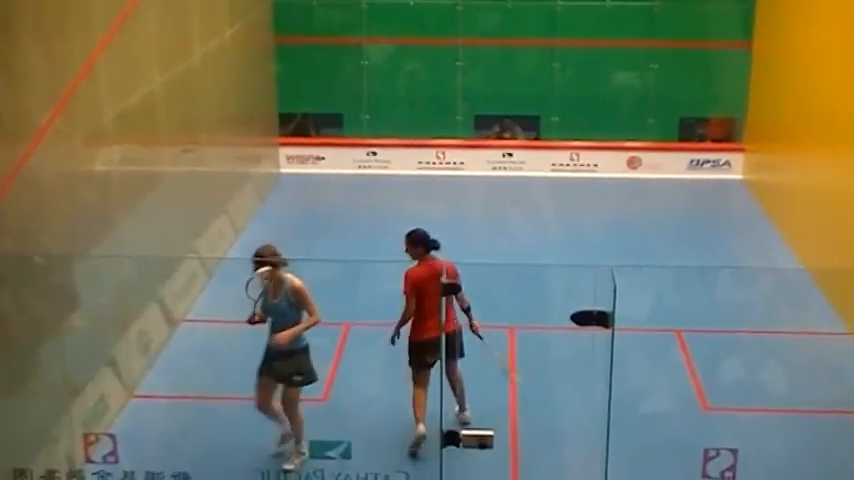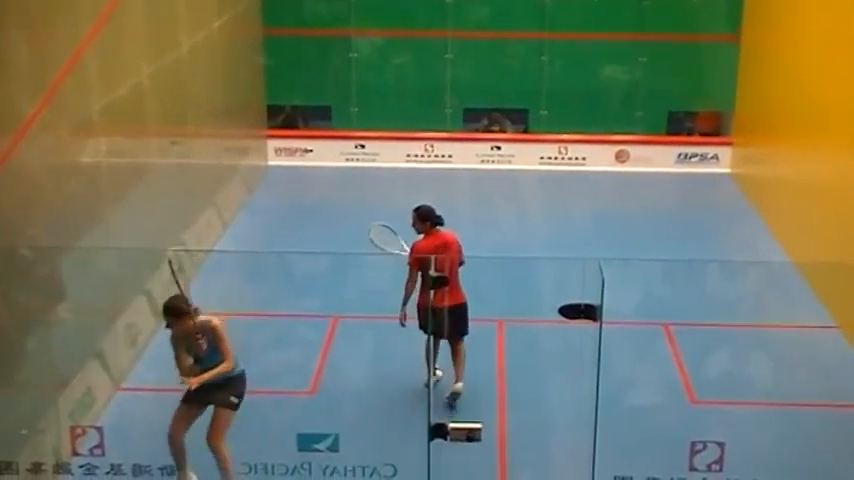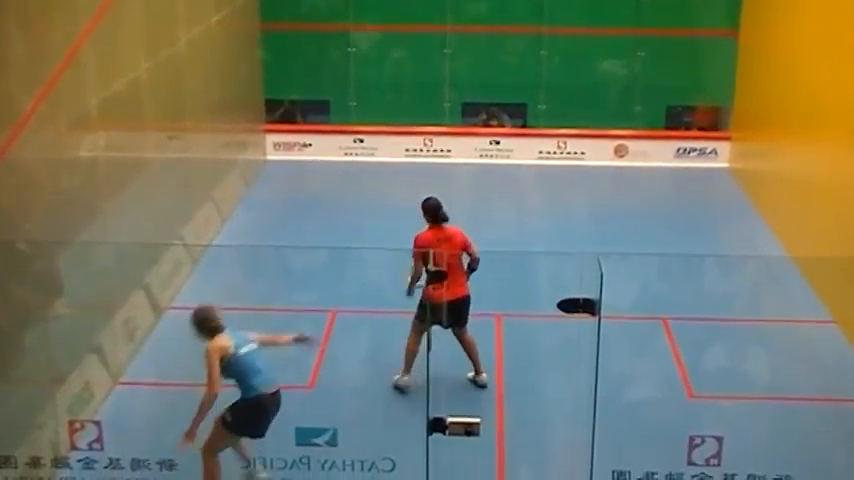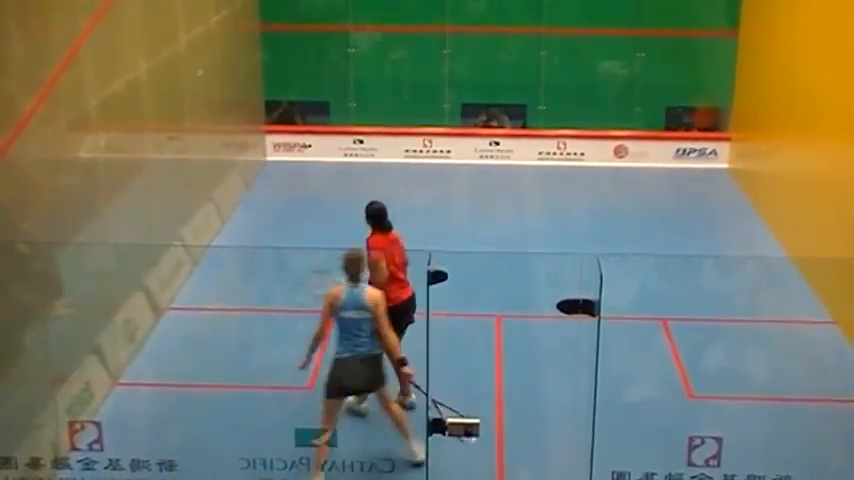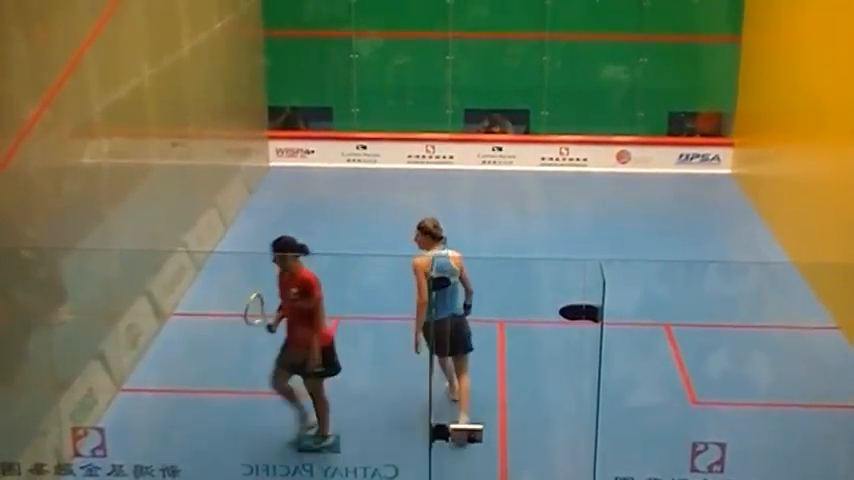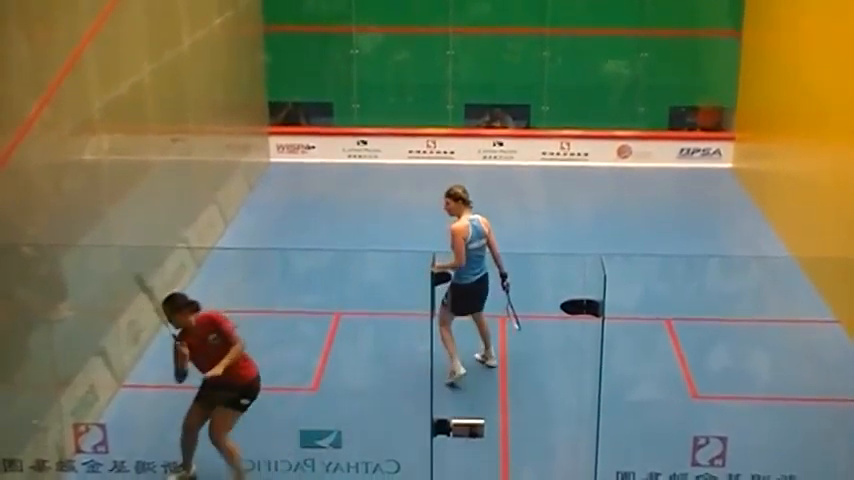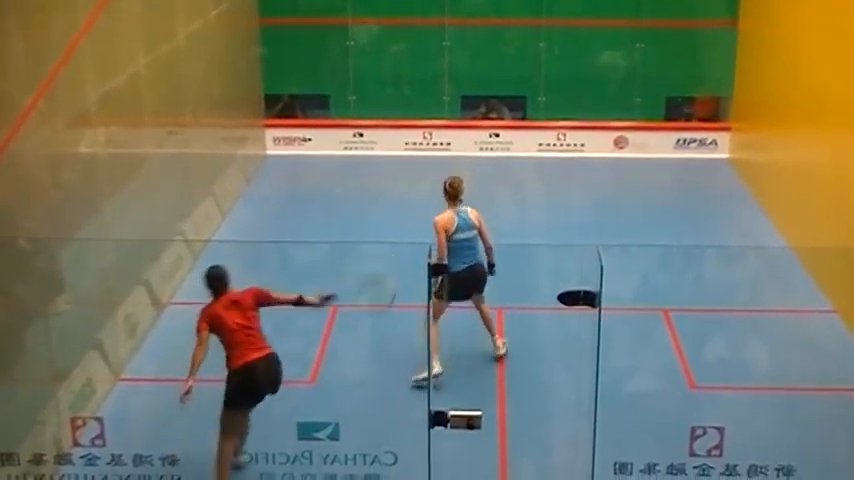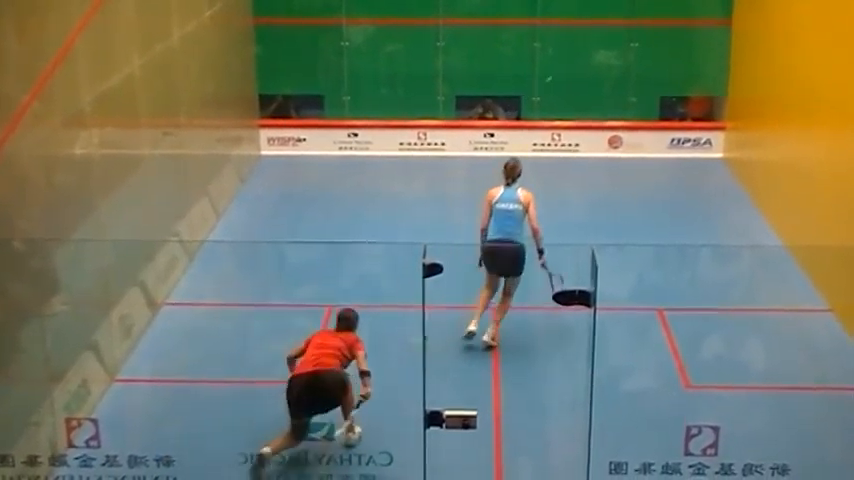
dt=0.5s
person 1, frame 1
left shoulder: (412, 274)
right shoulder: (448, 267)
left elbow: (410, 310)
right elbow: (460, 297)
left wrist: (397, 328)
right wrist: (471, 319)
left hip: (423, 336)
right hip: (450, 330)
left knee: (420, 385)
right knee: (453, 372)
left ankle: (420, 427)
right ankle: (463, 412)
person 1, frame 2
left shoulder: (418, 248)
right shoulder: (452, 238)
left elbow: (412, 282)
right elbow: (461, 261)
left wrist: (403, 307)
left hip: (431, 304)
right hip: (456, 302)
left knee: (433, 339)
right knee: (457, 345)
left ankle: (432, 374)
right ankle: (458, 383)
person 1, frame 3
left shoulder: (421, 239)
right shoulder: (458, 233)
left elbow: (417, 273)
right elbow: (475, 258)
left wrist: (410, 287)
right wrist: (466, 275)
left hip: (434, 298)
right hip: (460, 295)
left knee: (416, 333)
right knee: (462, 334)
left ankle: (404, 376)
right ankle: (480, 374)
person 1, frame 4
left shoulder: (374, 241)
right shoulder: (393, 236)
left elbow: (382, 276)
left hip: (392, 304)
right hip: (406, 298)
left ankle: (360, 401)
right ankle: (406, 396)
person 1, frame 5
left shoulder: (307, 279)
right shoulder: (283, 275)
left elbow: (319, 315)
left wrist: (315, 349)
right wrist: (276, 320)
left hip: (314, 344)
right hip: (294, 341)
left knee: (314, 390)
right knee: (278, 383)
left ankle: (324, 434)
right ankle: (307, 419)
person 1, frame 6
left shoulder: (213, 320)
right shoulder: (182, 341)
left elbow: (238, 345)
right elbow: (180, 377)
left wrist: (220, 366)
right wrist: (182, 361)
left hip: (244, 380)
right hip: (217, 382)
left knee: (217, 435)
right knee: (189, 427)
person 1, frame 7
left shoulder: (208, 313)
right shoulder: (250, 295)
left elbow: (201, 347)
right elbow: (287, 299)
left wrist: (190, 379)
right wrist: (315, 301)
left hip: (244, 371)
right hip: (268, 360)
left knee: (228, 431)
right knee: (240, 412)
right ankle: (235, 453)
person 1, frame 8
left shoulder: (318, 335)
right shoulder: (353, 340)
left elbow: (292, 356)
right elbow: (361, 361)
left wrist: (295, 374)
right wrist: (366, 386)
left hip: (298, 382)
right hip: (329, 378)
left knee: (296, 436)
right knee: (343, 385)
left ankle: (268, 451)
right ankle: (350, 431)
person 2, frame 1
left shoulder: (294, 286)
right shoulder: (267, 284)
left elbow: (315, 317)
left wrist: (291, 333)
right wrist: (257, 317)
left hip: (295, 352)
right hip: (274, 350)
left knee: (289, 406)
right knee: (262, 403)
left ankle: (300, 448)
right ankle: (286, 429)
person 2, frame 2
left shoulder: (212, 325)
right shoulder: (177, 337)
left elbow: (229, 364)
right elbow: (186, 374)
left wrist: (201, 378)
right wrist: (197, 355)
left hip: (231, 381)
right hip: (210, 381)
left knee: (214, 441)
right knee: (174, 435)
person 2, frame 3
left shoulder: (213, 348)
right shoulder: (243, 336)
left elbow: (213, 392)
right elbow: (274, 339)
left wrist: (193, 427)
right wrist: (296, 338)
left hip: (255, 403)
right hip: (272, 398)
left knee: (209, 450)
right knee: (225, 431)
person 2, frame 4
left shoulder: (334, 294)
right shoulder: (376, 295)
left elbow: (321, 332)
right elbow: (386, 333)
left wrist: (308, 357)
right wrist: (401, 363)
left hip: (344, 364)
right hip: (371, 360)
left knee: (328, 423)
right knee: (388, 402)
right ankle: (414, 450)
person 2, frame 5
left shoulder: (420, 262)
right shoulder: (456, 257)
left elbow: (423, 300)
right elbow: (469, 289)
left wrist: (417, 331)
right wrist: (467, 306)
left hip: (434, 323)
right hip: (457, 321)
left knee: (441, 356)
right knee: (462, 373)
left ankle: (452, 390)
right ankle: (463, 419)
person 2, frame 6
left shoulder: (457, 228)
right shoulder: (483, 222)
left elbow: (459, 263)
right elbow: (495, 253)
left wrist: (440, 267)
right wrist: (503, 275)
left hip: (463, 285)
right hip: (482, 281)
left knee: (444, 324)
right knee: (478, 317)
left ankle: (456, 367)
right ankle: (489, 355)
person 2, frame 7
left shoulder: (441, 220)
right shoulder: (474, 213)
left elbow: (442, 256)
right elbow: (488, 245)
left wrist: (435, 272)
right wrist: (491, 264)
left hip: (456, 275)
right hip: (478, 271)
left knee: (432, 319)
right knee: (480, 305)
left ankle: (434, 366)
right ankle: (498, 345)
person 2, frame 8
left shoulder: (493, 193)
right shoulder: (526, 196)
left elbow: (484, 226)
right elbow: (534, 227)
left wrist: (482, 251)
right wrist: (540, 252)
left hip: (492, 246)
right hip: (514, 249)
left knee: (489, 287)
right knee: (508, 293)
left ankle: (474, 323)
right ankle: (491, 335)
